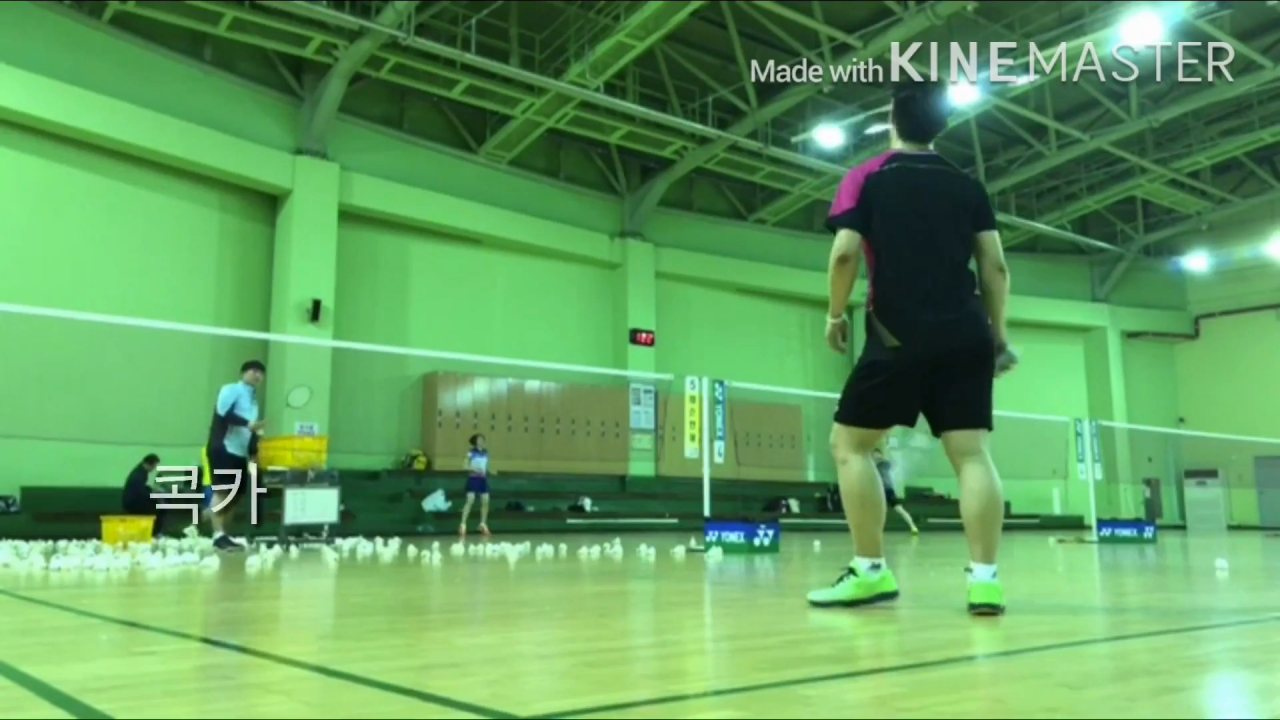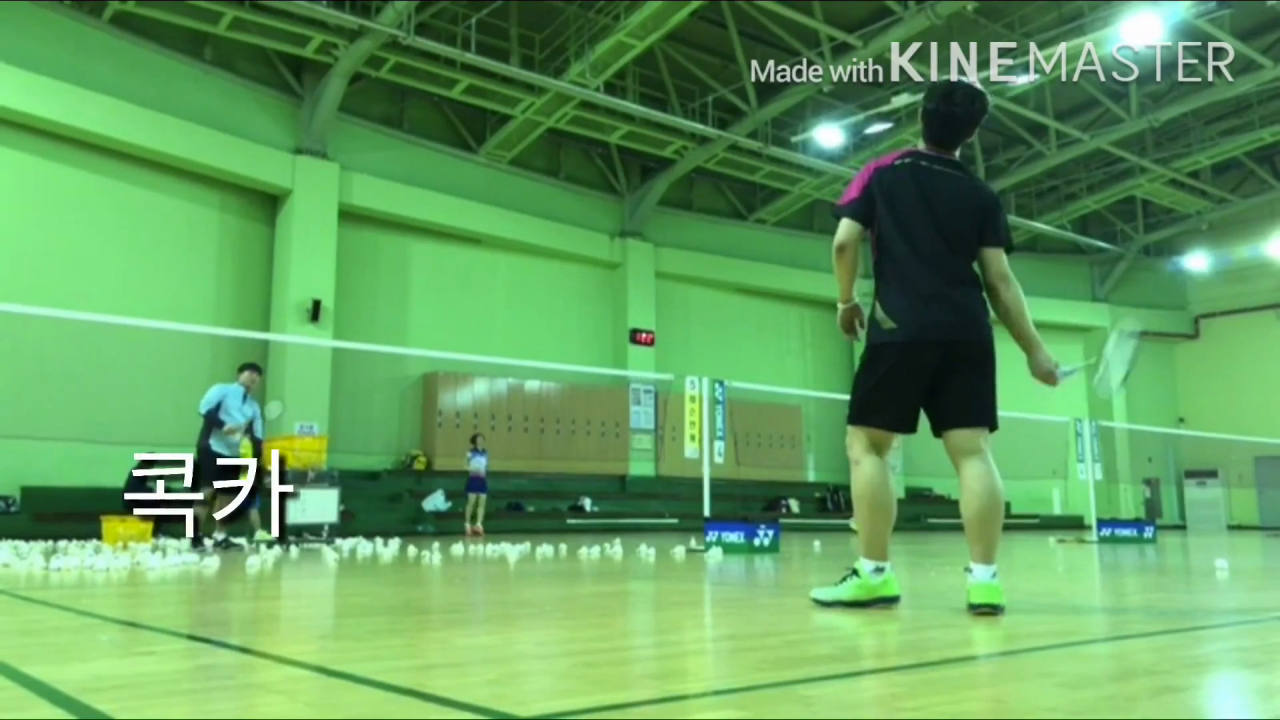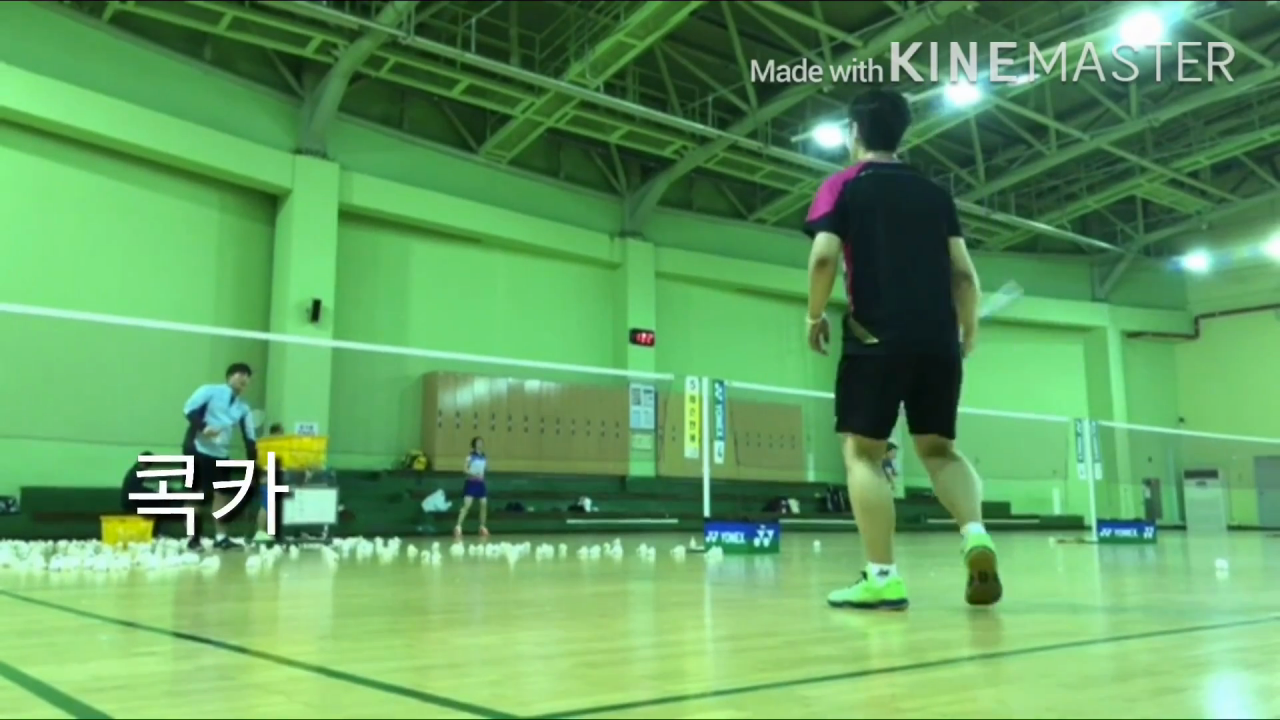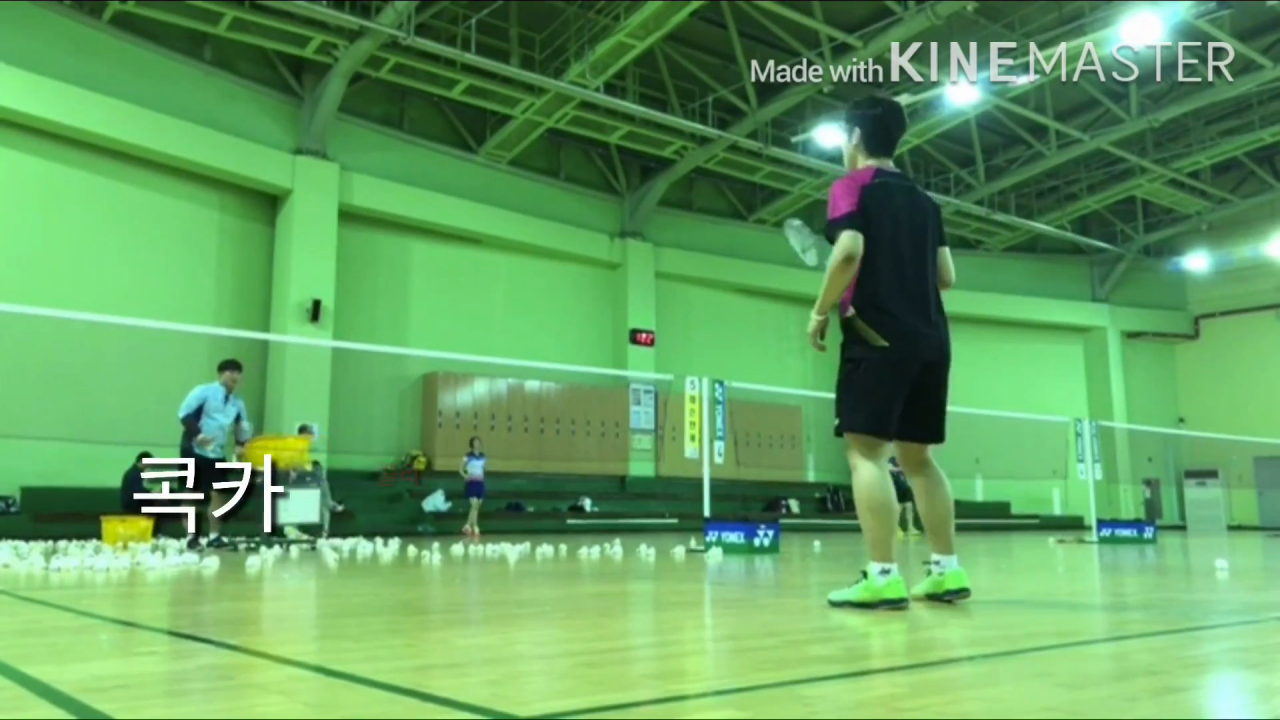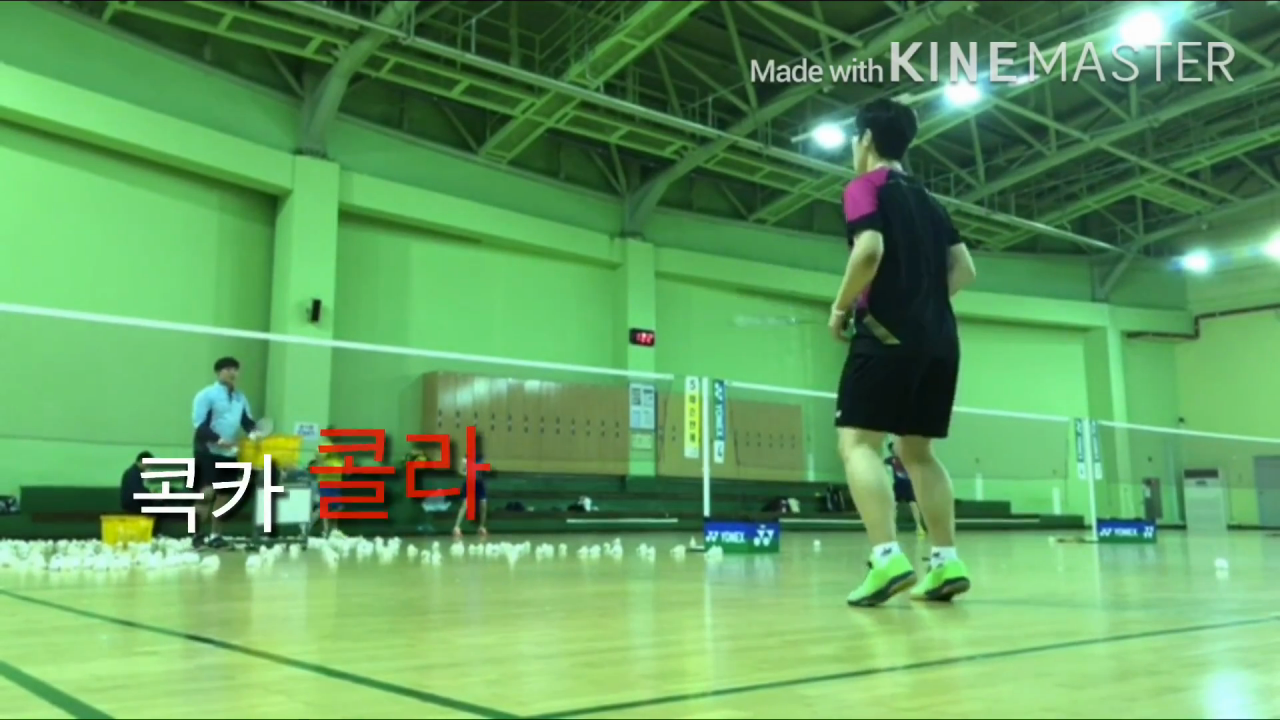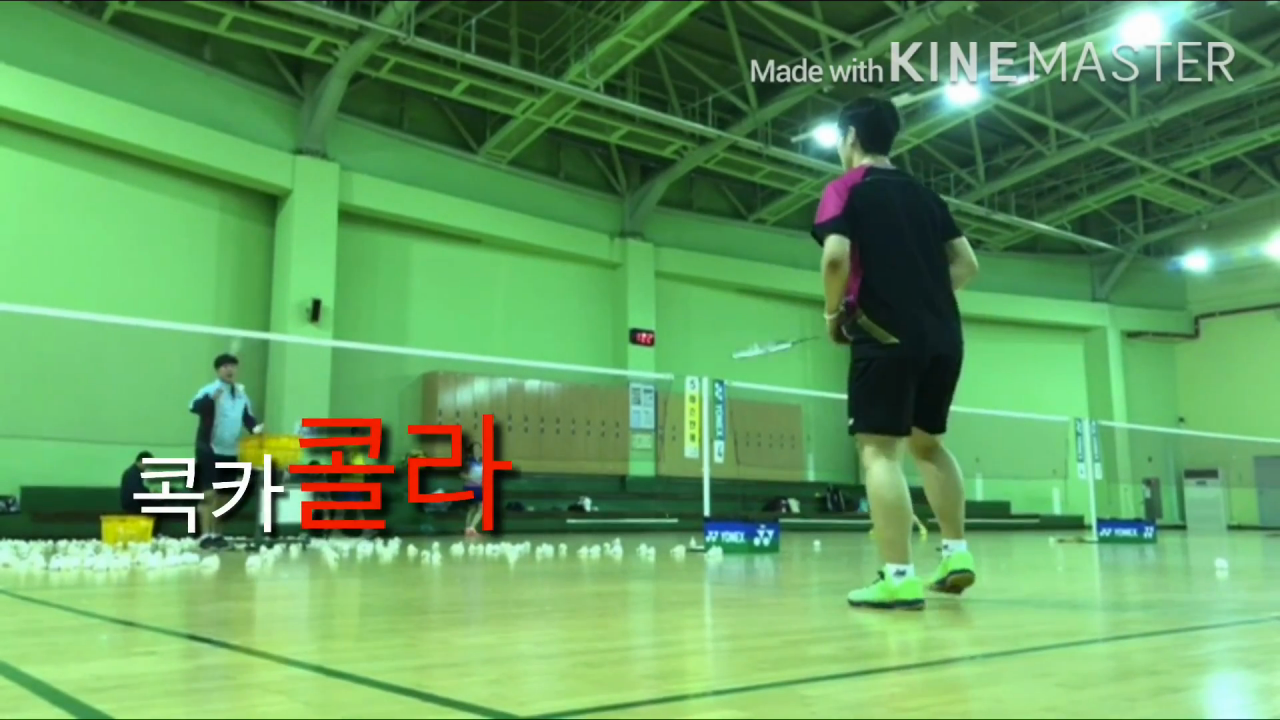
dt=0.4s
person 1, frame 1
left shoulder: (866, 179)
right shoulder: (968, 187)
left elbow: (846, 253)
right elbow: (995, 267)
left wrist: (836, 314)
right wrist: (998, 332)
left hip: (897, 338)
right hip: (966, 338)
left knee: (850, 444)
right knee: (971, 453)
left ankle: (870, 571)
right ankle: (985, 578)
person 1, frame 2
left shoulder: (880, 176)
right shoulder: (982, 197)
left elbow: (844, 242)
right elbow: (999, 281)
left wrist: (845, 300)
right wrist: (1035, 350)
left hip: (899, 330)
right hip: (967, 335)
left knee: (866, 446)
right knee: (972, 452)
left ankle: (874, 572)
right ankle: (984, 579)
person 1, frame 3
left shoulder: (842, 187)
right shoulder: (935, 193)
left elbow: (824, 256)
right elbow: (963, 272)
left wrist: (815, 315)
right wrist: (965, 330)
left hip: (876, 338)
right hip: (938, 340)
left knee: (862, 453)
right knee: (938, 449)
left ankle: (882, 578)
right ankle: (976, 535)
person 1, frame 4
left shoulder: (852, 187)
right shoulder: (924, 201)
left elbow: (849, 252)
right elbow: (946, 276)
left wrist: (821, 311)
left hip: (876, 340)
right hip: (930, 341)
left knee: (866, 453)
right knee: (917, 457)
left ankle: (882, 576)
right ankle: (948, 569)
person 1, frame 5
left shoulder: (866, 187)
right shoulder: (927, 200)
left elbow: (869, 250)
right elbow: (963, 270)
left wrist: (841, 306)
left hip: (888, 337)
right hip: (939, 340)
left knee: (858, 443)
right knee: (917, 451)
left ankle: (887, 558)
right ankle: (946, 562)
person 1, frame 6
left shoulder: (845, 189)
right shoulder: (924, 194)
left elbow: (836, 257)
right elbow: (965, 263)
left wrist: (834, 312)
left hip: (886, 337)
right hip: (944, 337)
left knee: (879, 451)
right knee: (927, 444)
left ankle: (898, 578)
right ankle: (956, 552)
person 2, frame 1
left shoulder: (254, 401)
right shoulder: (231, 390)
right elbow: (223, 412)
left wrist: (253, 454)
right wrist: (247, 423)
left hip: (240, 453)
right hip: (222, 448)
left knee: (234, 495)
right knee: (220, 492)
left ankle: (223, 535)
right ankle: (218, 536)
person 2, frame 2
left shoulder: (253, 405)
right shoulder: (222, 390)
left elbow: (256, 436)
right elbow: (205, 409)
left wrist: (257, 461)
right wrist: (223, 426)
left hip: (233, 454)
right hip: (211, 448)
left knee: (226, 495)
right knee: (207, 491)
left ankle: (220, 536)
right ankle: (198, 536)
person 2, frame 3
left shoulder: (243, 407)
right shoulder: (210, 391)
left elbow: (249, 437)
right elbow: (189, 409)
left wrist: (253, 463)
right wrist: (203, 427)
left hip: (221, 455)
right hip: (197, 449)
left knee: (222, 494)
left ankle: (221, 537)
right ankle: (193, 537)
person 2, frame 4
left shoulder: (238, 403)
right shoulder: (203, 392)
left elbow: (242, 430)
right elbow: (184, 413)
left wrist: (240, 444)
right wrist: (197, 434)
left hip: (218, 455)
right hip: (194, 451)
left knee: (219, 494)
left ankle: (214, 536)
right ankle: (192, 537)
person 2, frame 5
left shoulder: (240, 398)
right shoulder: (207, 395)
left elbow: (247, 420)
right elbow: (199, 423)
left wrist: (253, 431)
right wrist: (217, 439)
left hip: (230, 454)
right hip: (208, 452)
right knee: (207, 492)
left ankle: (215, 536)
right ankle: (199, 534)
person 2, frame 6
left shoulder: (240, 394)
right shoulder: (209, 391)
left elbow: (247, 416)
right elbow: (195, 406)
left wrist: (255, 426)
right wrist: (212, 398)
left hip: (230, 452)
right hip: (210, 450)
left knee: (221, 495)
right knee: (208, 493)
left ankle: (215, 534)
right ankle: (205, 536)
